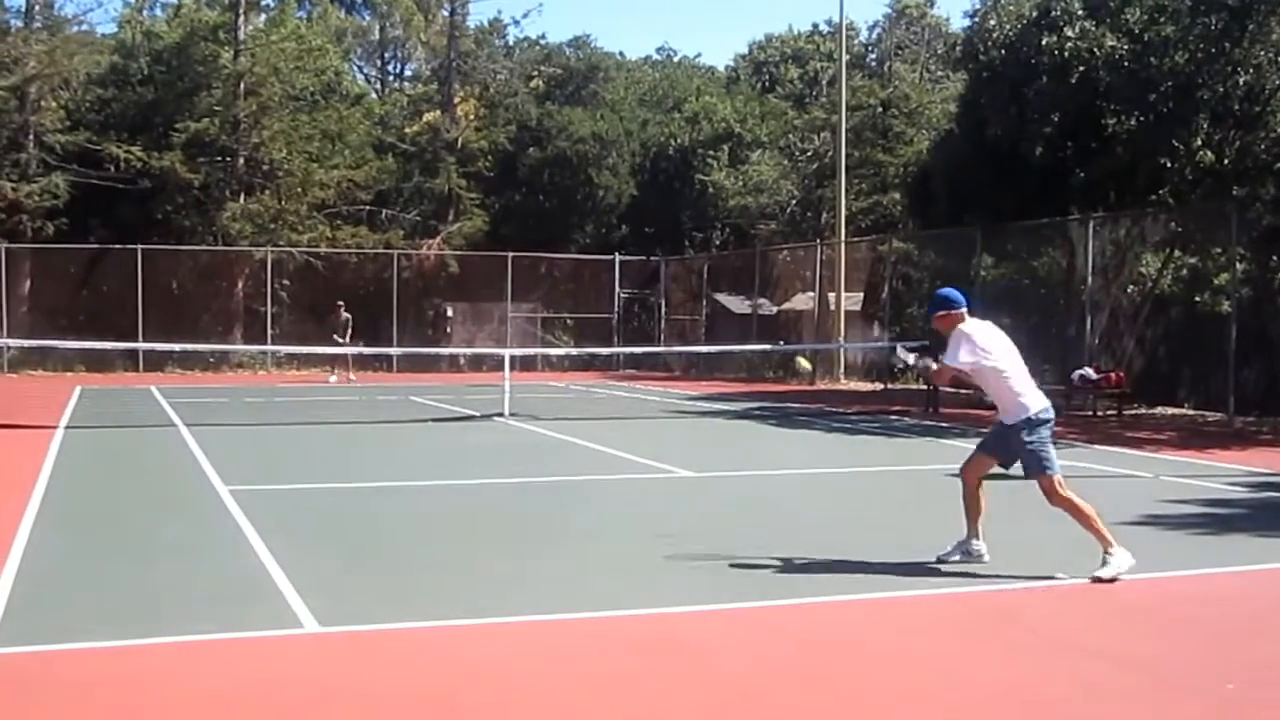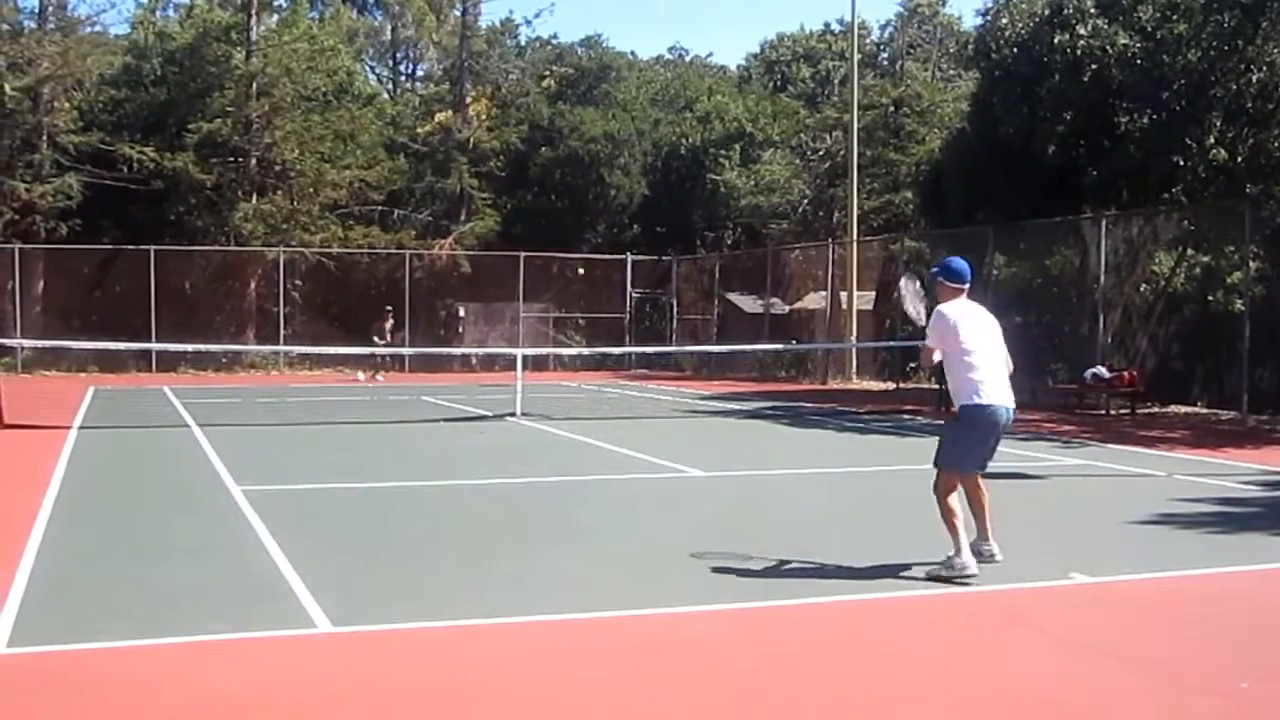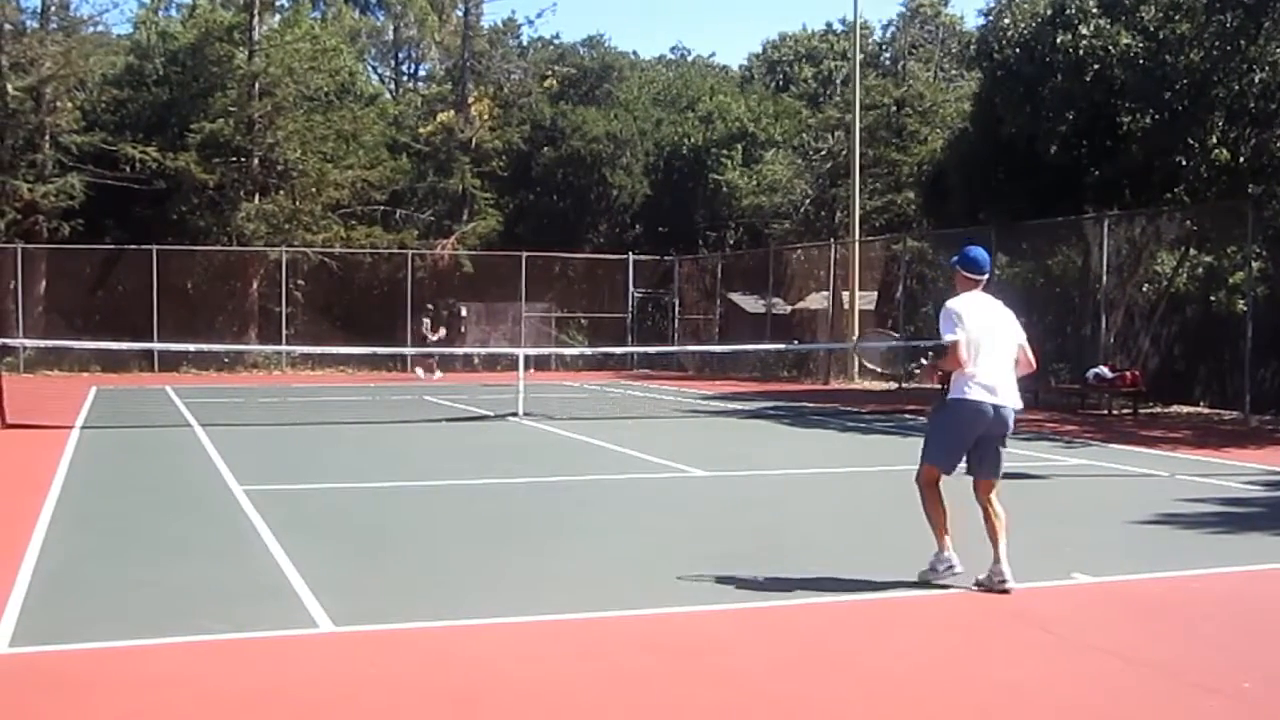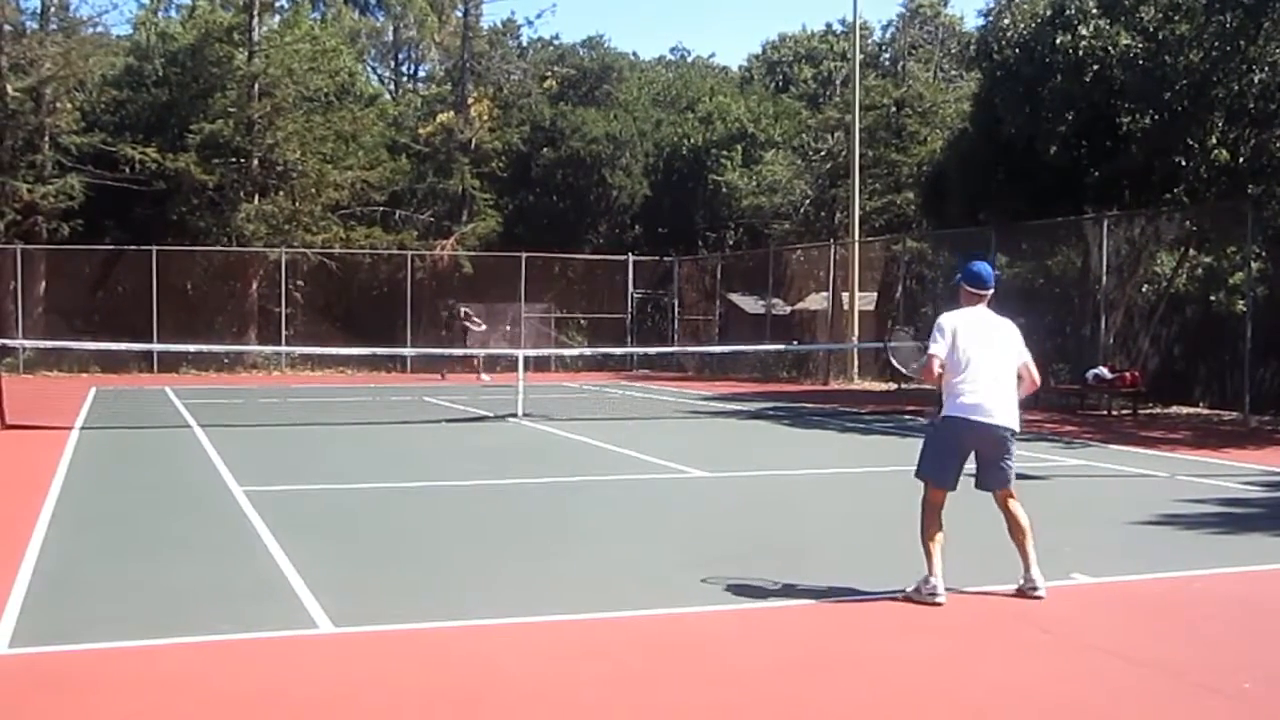
dt=0.5s
person 1, frame 1
left shoulder: (965, 333)
right shoulder: (983, 328)
left elbow: (944, 378)
left wrist: (928, 368)
left hip: (1030, 416)
right hip: (1014, 419)
left knee: (1054, 491)
right knee: (970, 472)
left ankle: (1116, 552)
right ankle: (973, 544)
person 1, frame 2
left shoulder: (945, 312)
right shoulder: (985, 315)
left elbow: (927, 357)
right elbow: (1007, 366)
left wrist: (937, 354)
left hip: (977, 407)
right hip: (1003, 405)
left knee: (945, 486)
right knee: (968, 475)
left ankle: (962, 557)
right ankle: (984, 544)
person 1, frame 3
left shoulder: (956, 306)
right shoulder: (1004, 311)
left elbow: (957, 360)
right elbow: (1028, 363)
left wrist: (935, 368)
left hip: (967, 402)
right hip: (1005, 407)
left knee: (927, 477)
right knee: (986, 490)
left ankle: (946, 552)
right ankle: (1001, 569)
person 1, frame 4
left shoulder: (949, 321)
right shoulder: (1008, 328)
left elbow: (930, 372)
right elbow: (1032, 382)
left hip: (958, 419)
right hip: (1001, 424)
left knee: (933, 500)
right knee: (1006, 498)
left ankle: (933, 580)
right ankle: (1032, 575)
